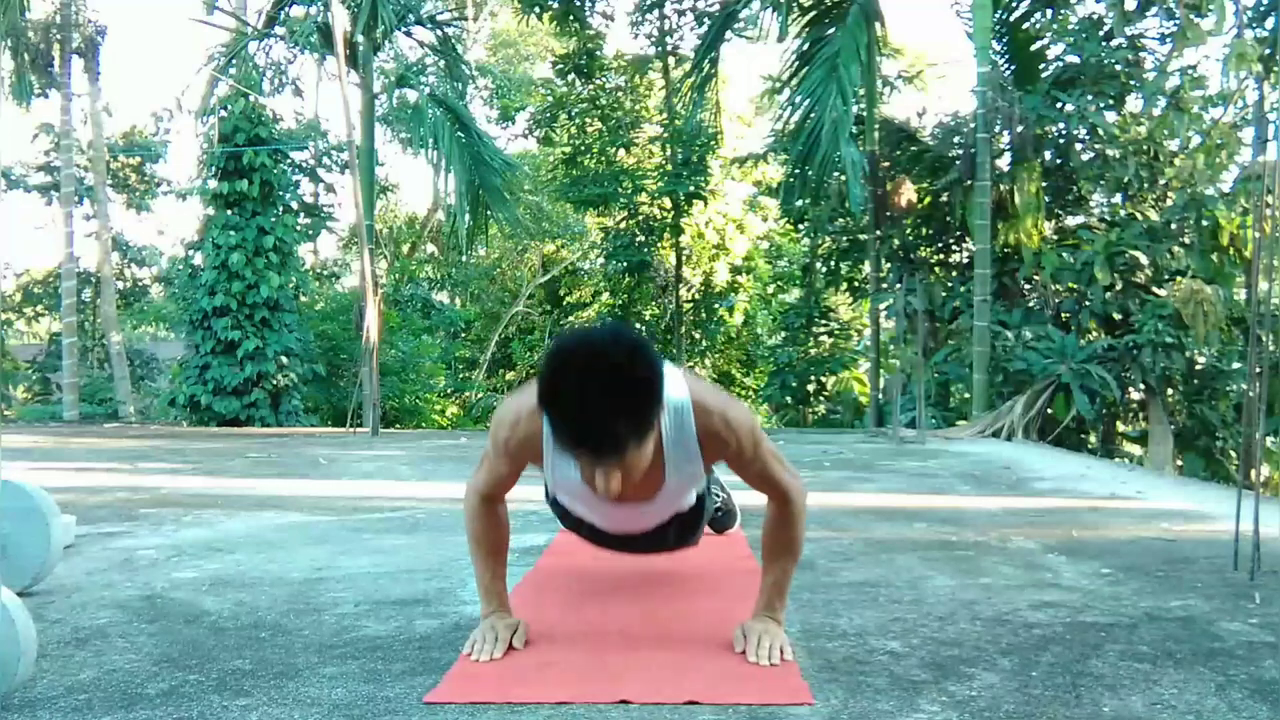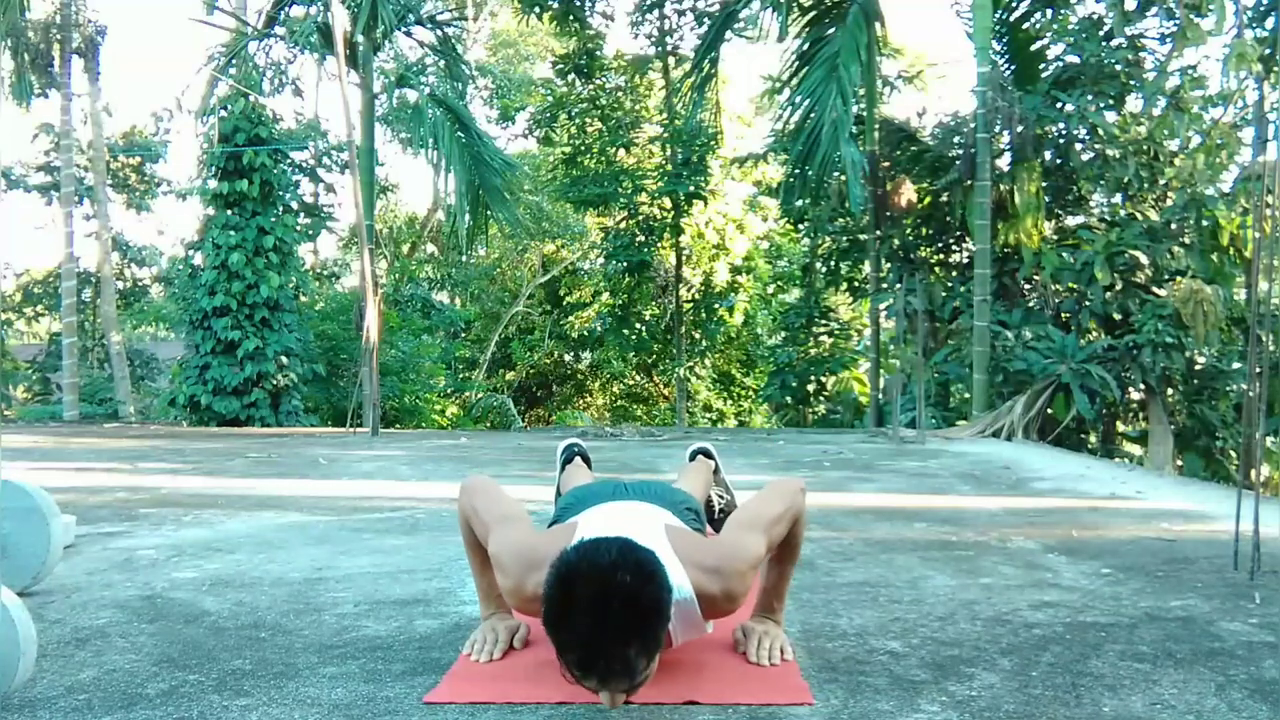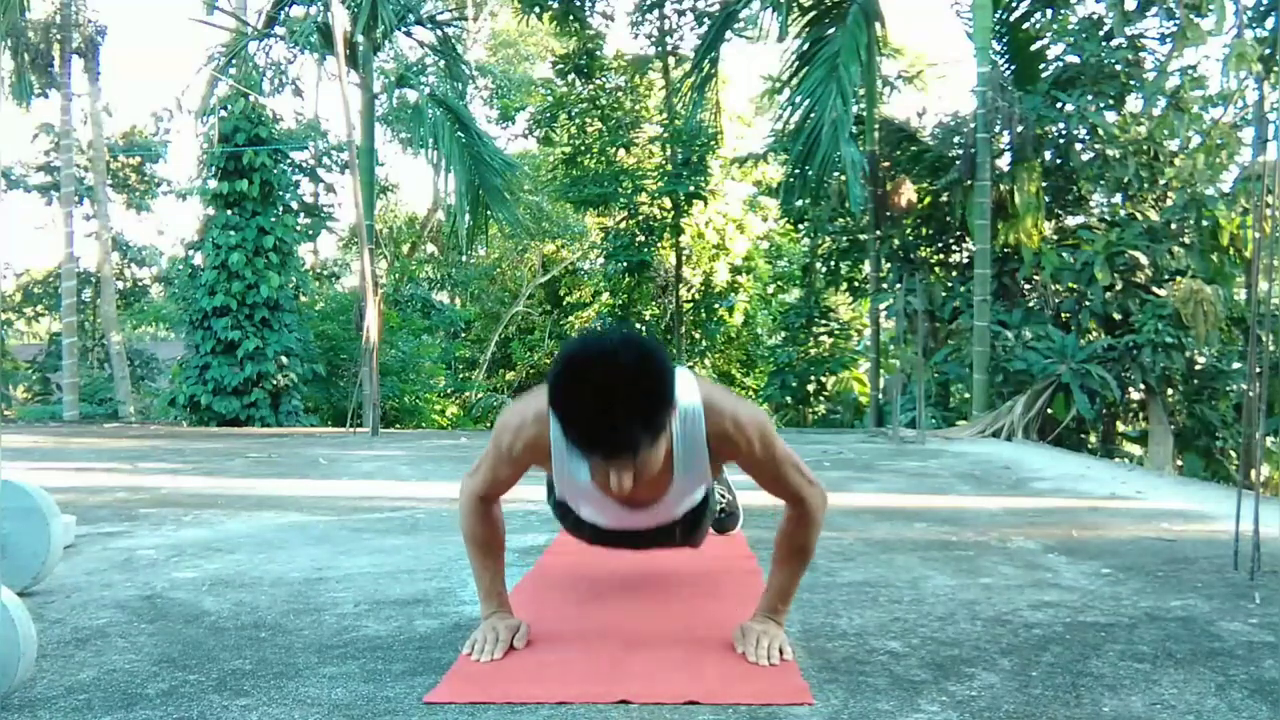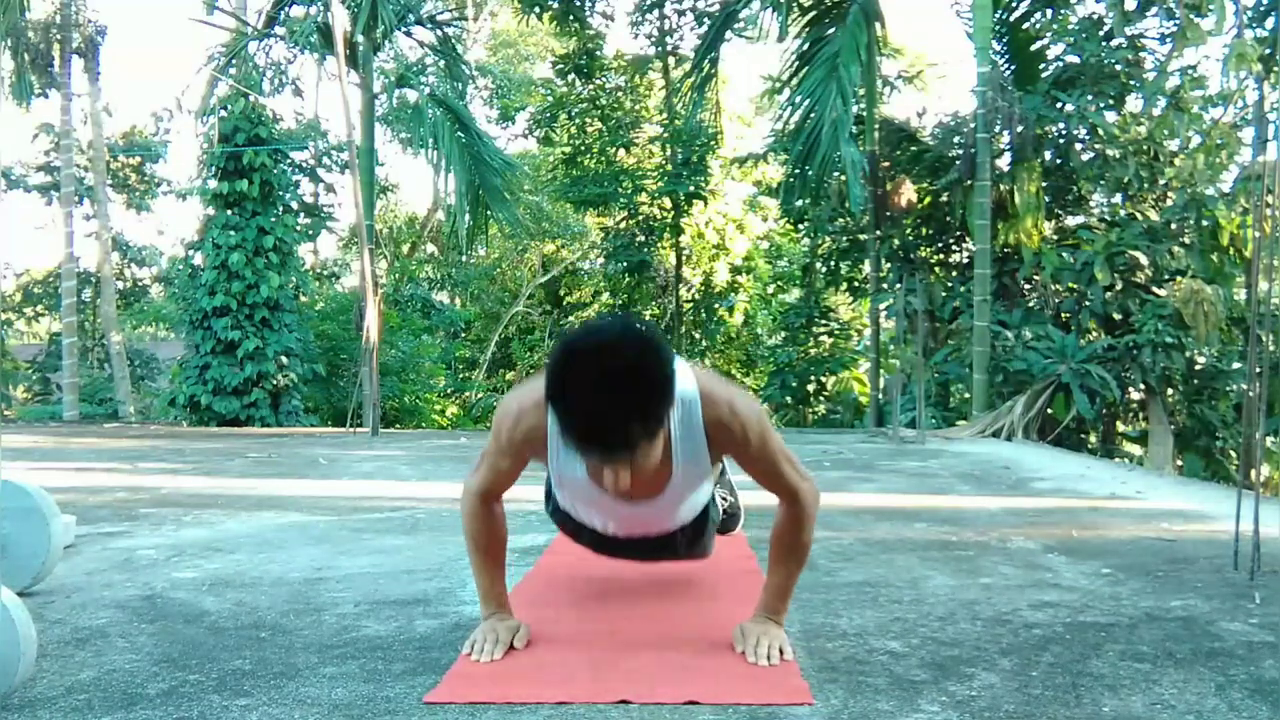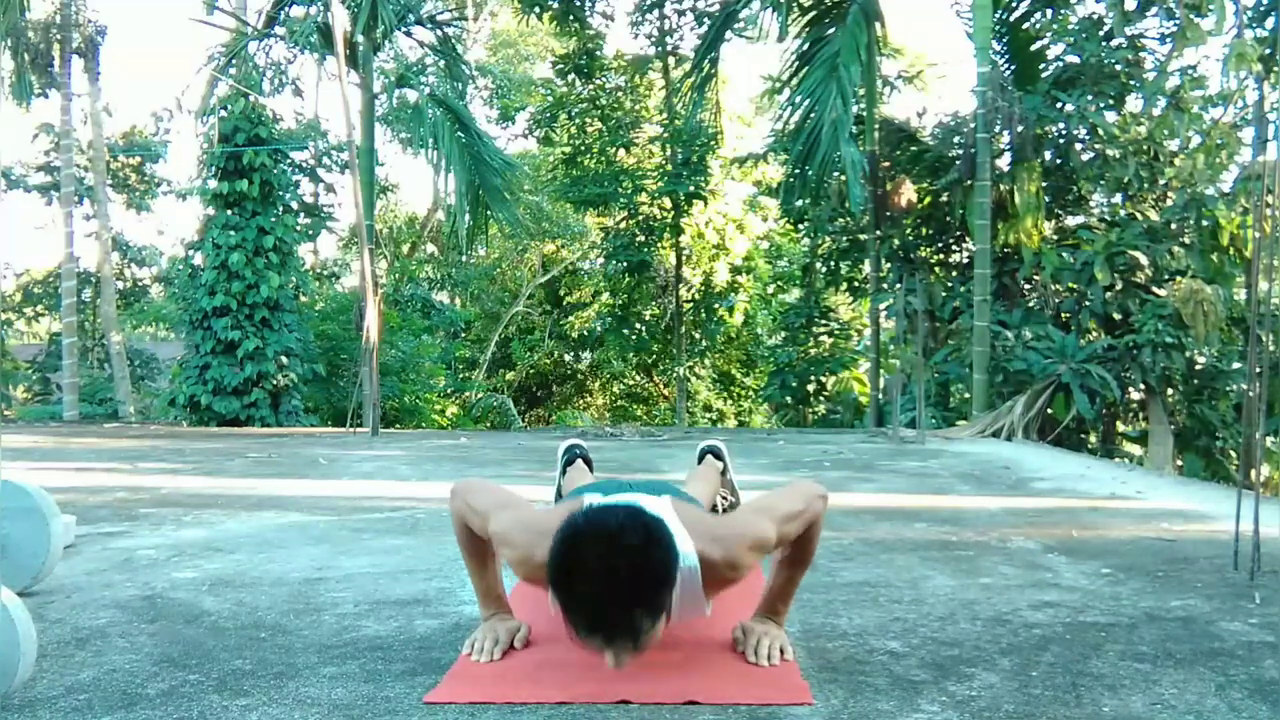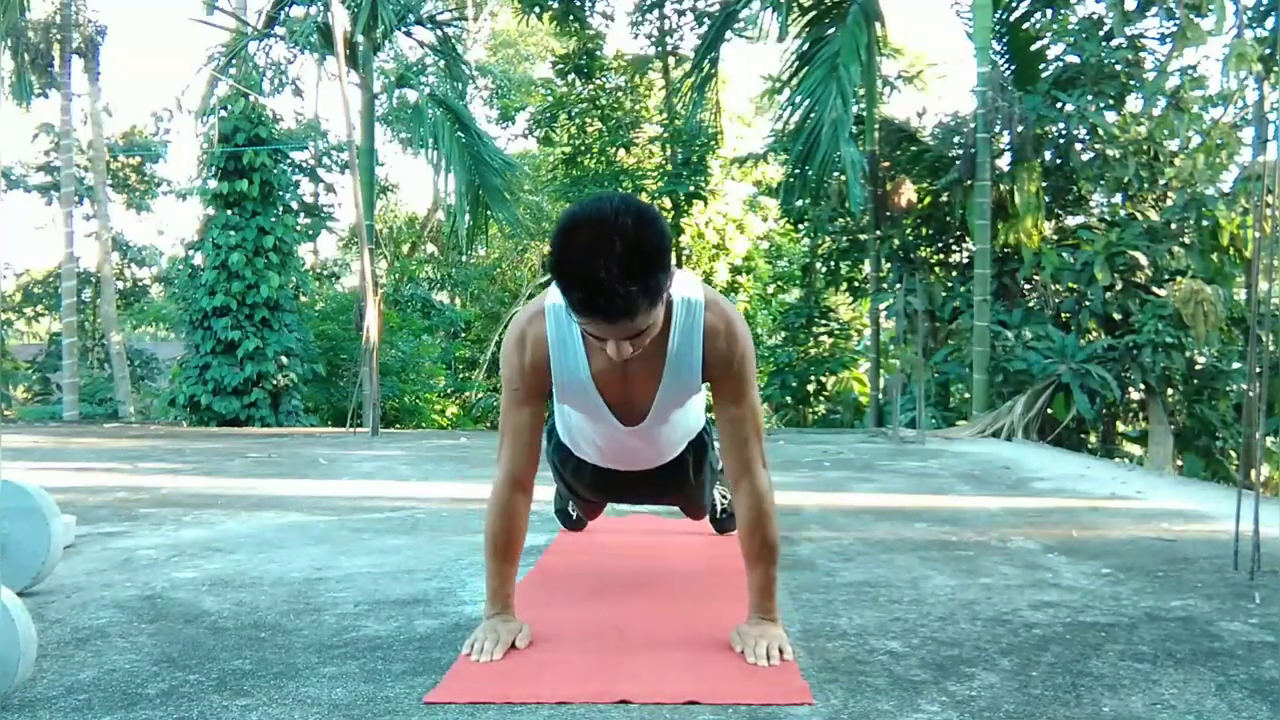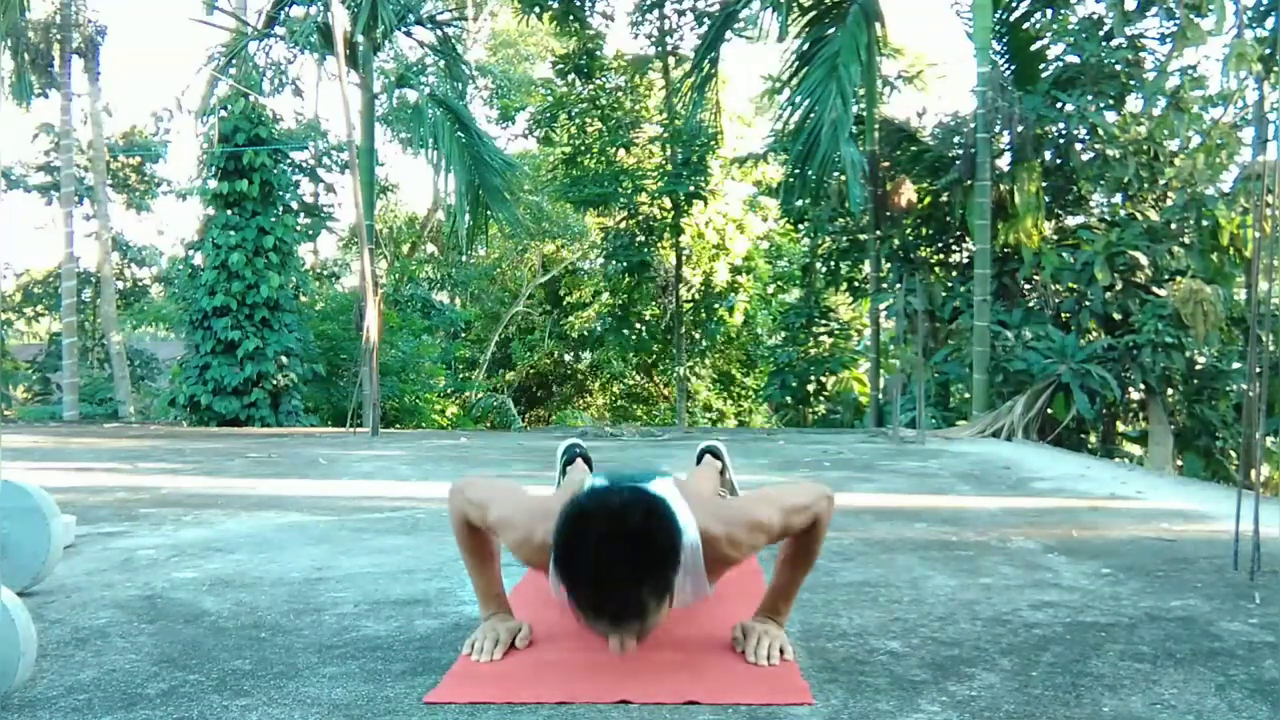
dt=0.7s
person 1, frame 1
left shoulder: (710, 416)
right shoulder: (525, 419)
left elbow: (786, 494)
right elbow: (483, 497)
left wrist: (769, 615)
right wrist: (495, 611)
left knee: (690, 531)
person 1, frame 2
left shoulder: (718, 582)
right shoulder: (527, 580)
left elbow: (791, 492)
right elbow: (474, 490)
left wrist: (769, 616)
right wrist: (494, 612)
left hip: (668, 512)
right hip: (584, 508)
left ankle: (703, 464)
right ankle: (574, 461)
person 1, frame 3
left shoulder: (721, 419)
right shoulder: (533, 424)
left elbow: (808, 499)
right elbow: (476, 497)
left wrist: (770, 617)
right wrist: (495, 611)
left knee: (696, 533)
person 1, frame 4
left shoulder: (719, 408)
right shoulder: (529, 412)
left elbow: (799, 496)
right elbow: (482, 494)
left wrist: (770, 612)
right wrist: (495, 611)
person 1, frame 5
left shoulder: (721, 553)
right shoulder: (532, 549)
left elbow: (814, 499)
right elbow: (461, 497)
left wrist: (770, 618)
right wrist: (494, 614)
left hip: (673, 504)
right hip: (589, 502)
left ankle: (711, 464)
right ankle: (574, 464)
person 1, frame 6
left shoulder: (717, 324)
right shoulder: (532, 332)
left elbow: (750, 475)
right elbow: (514, 480)
left wrist: (763, 617)
right wrist: (498, 612)
left hip: (680, 455)
right hip: (581, 457)
left knee: (704, 507)
right knee: (579, 514)
left ankle: (716, 485)
right ankle: (573, 499)
person 1, frame 7
left shoulder: (723, 533)
right shoulder: (535, 534)
left elbow: (819, 502)
right elbow: (461, 498)
left wrist: (771, 618)
right wrist: (494, 614)
left ankle: (712, 464)
right ankle: (574, 462)
